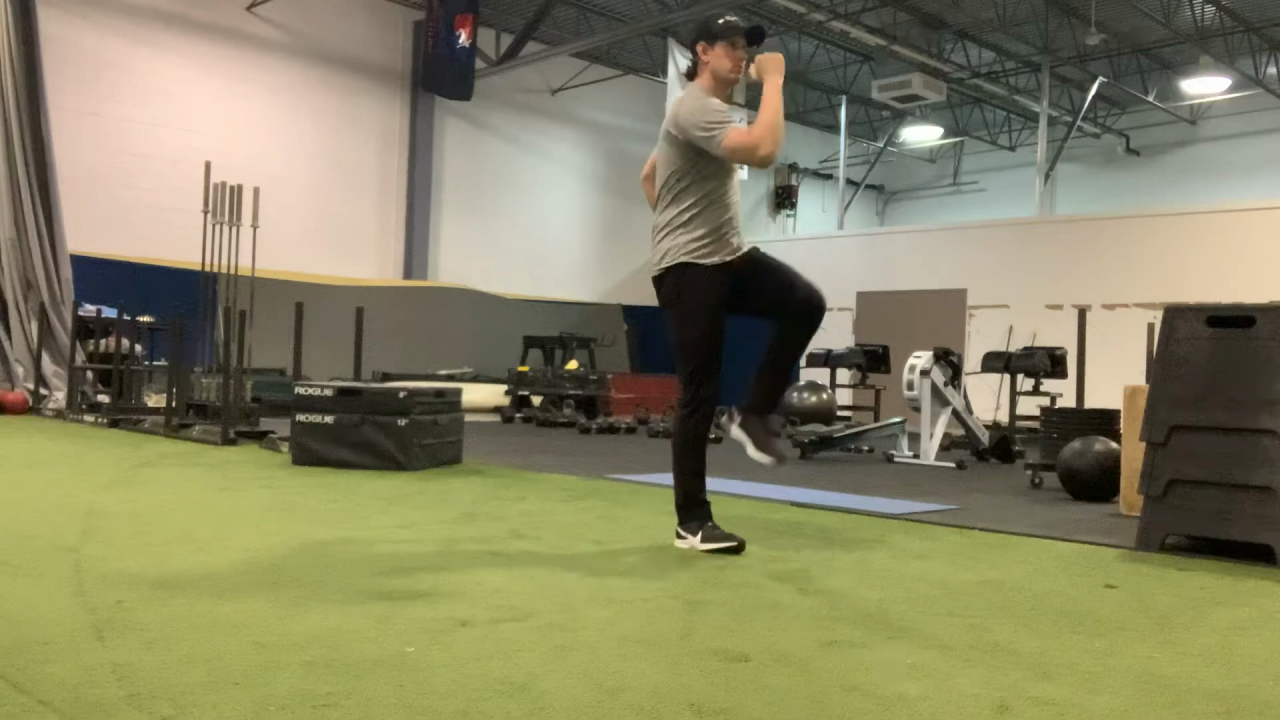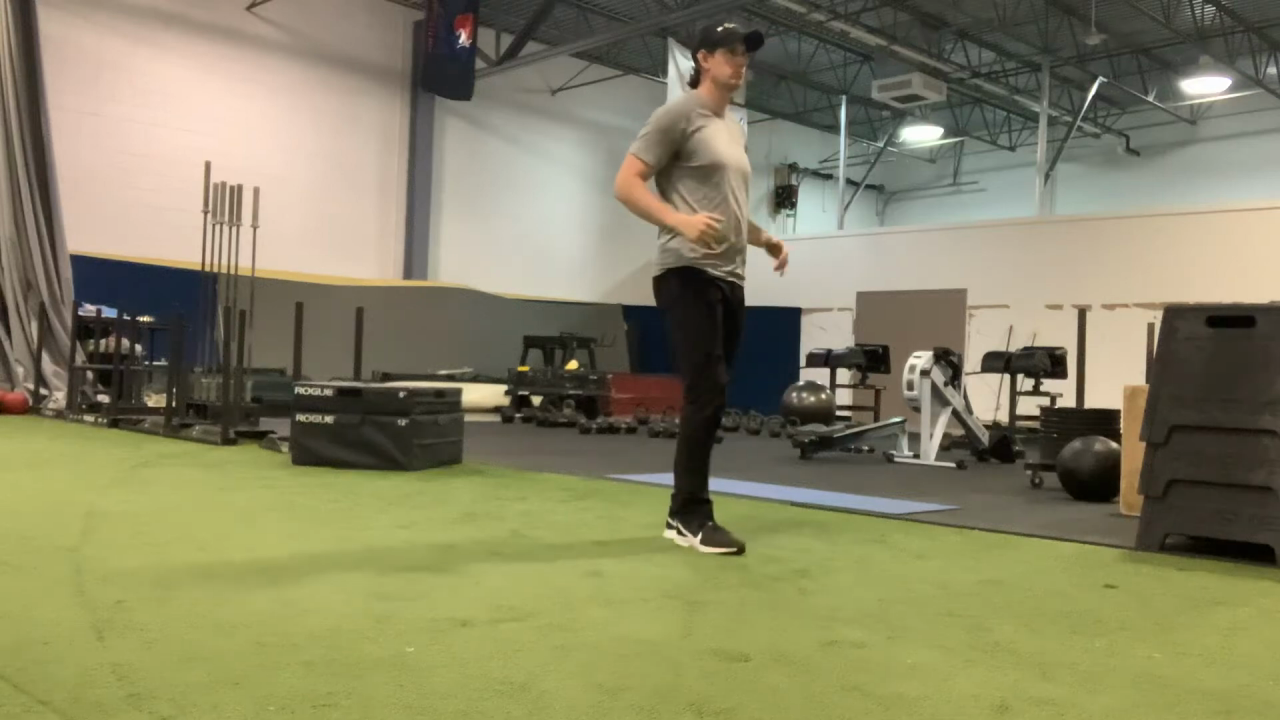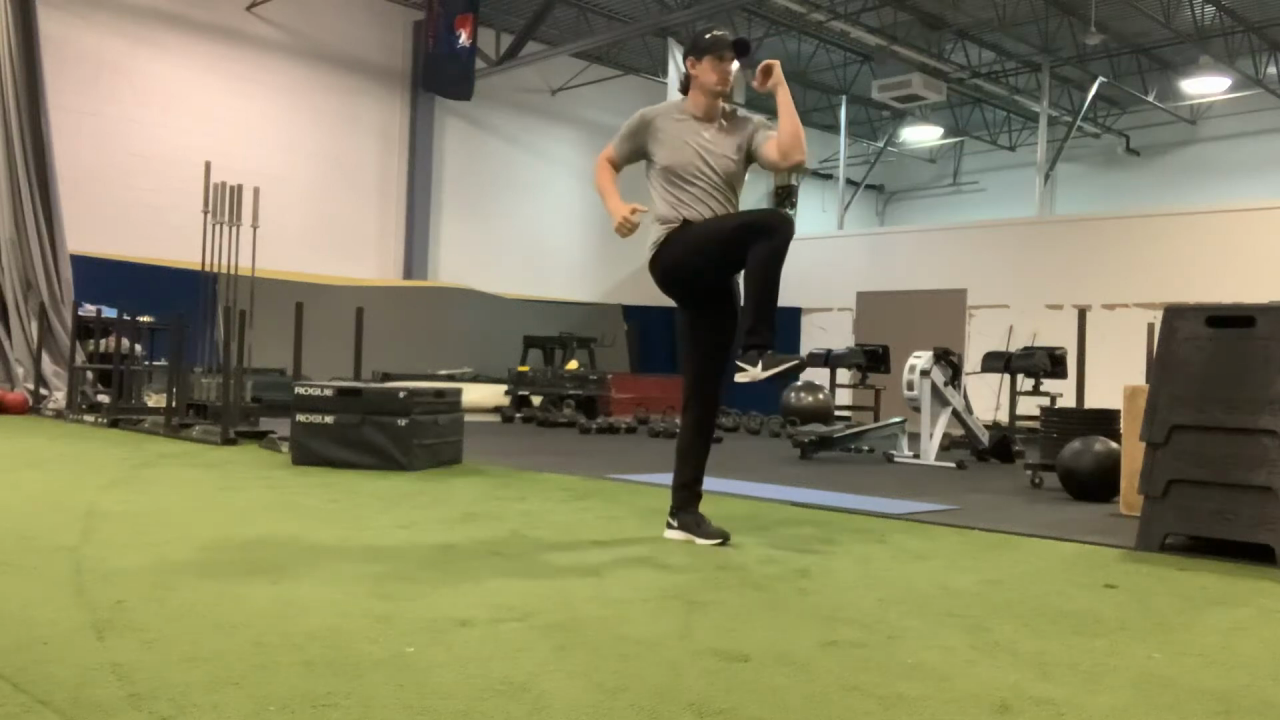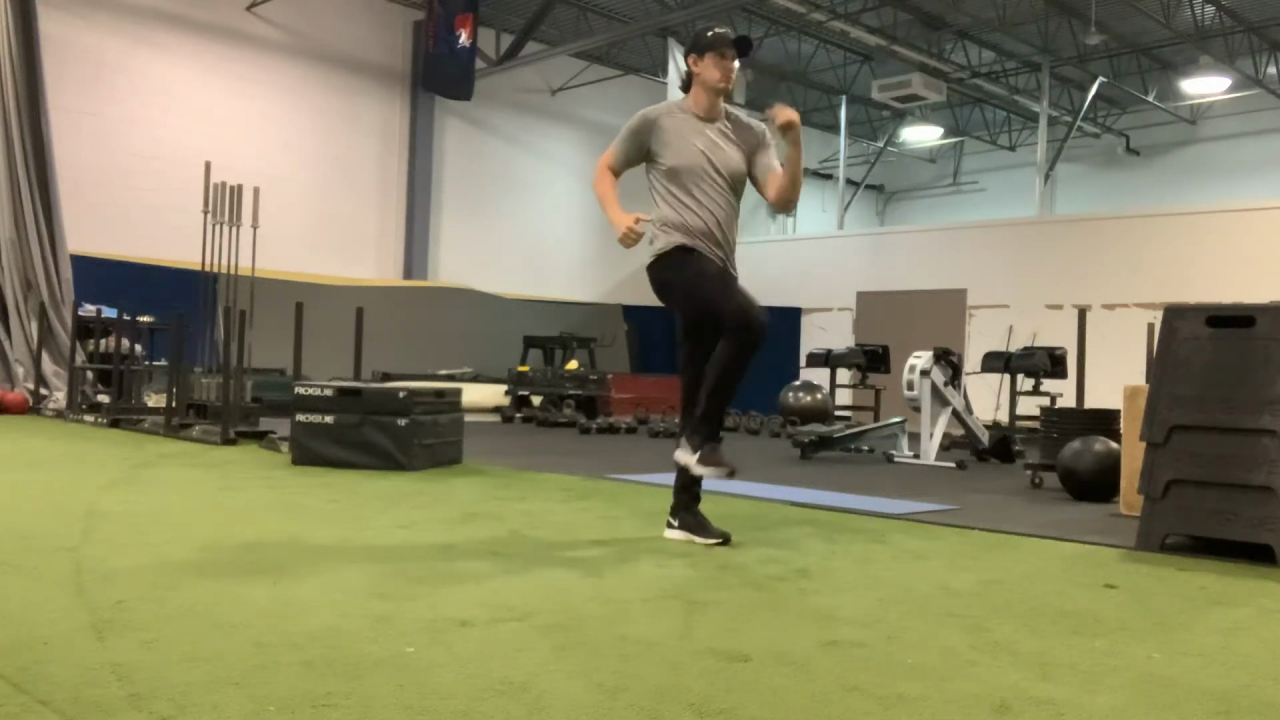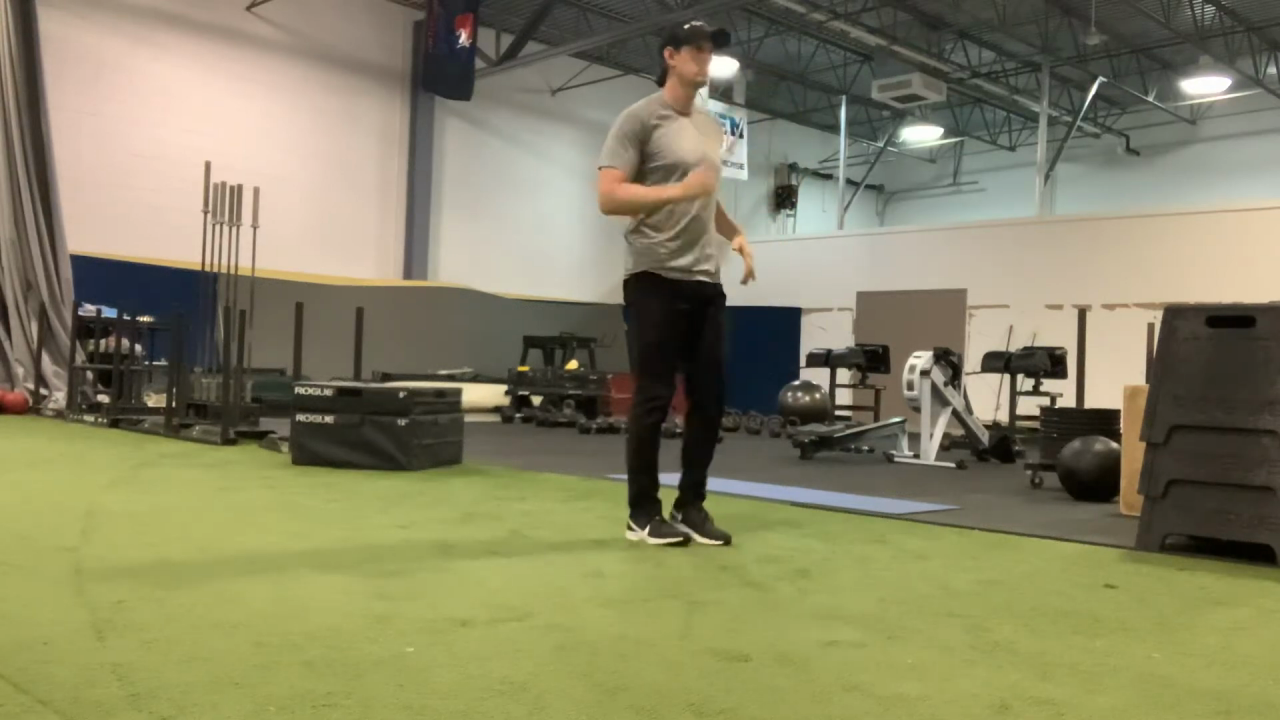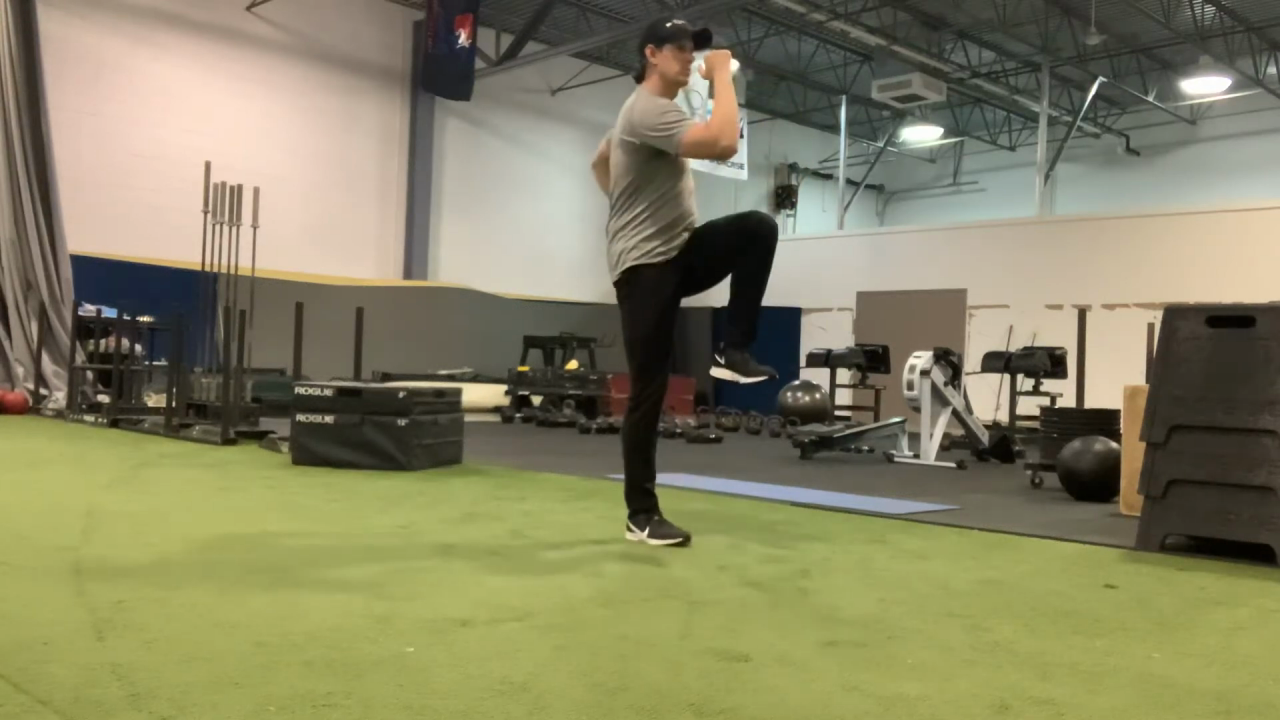
dt=0.7s
person 1, frame 1
left shoulder: (708, 112)
right shoulder: (695, 107)
left elbow: (648, 175)
right elbow: (763, 150)
right wrist: (773, 82)
left hip: (728, 258)
right hip: (687, 269)
left knee: (805, 304)
right knee: (699, 395)
left ankle: (754, 415)
right ankle: (692, 521)
person 1, frame 2
left shoulder: (735, 131)
right shoulder: (677, 116)
right elbow: (626, 184)
left wrist: (765, 239)
right wrist: (680, 222)
left hip: (728, 279)
right hip: (688, 274)
left knee: (712, 396)
right knee: (706, 391)
left ankle: (682, 511)
right ankle: (694, 515)
person 1, frame 3
left shoulder: (745, 127)
right shoulder: (653, 121)
left elbow: (792, 157)
right elbow: (605, 162)
left wrist: (780, 89)
right wrist: (615, 206)
left hip: (717, 274)
right hip: (676, 255)
left knee: (704, 395)
right knee: (774, 224)
left ankle: (683, 511)
right ankle: (757, 352)
person 1, frame 4
left shoulder: (749, 133)
right shoulder: (656, 121)
left elbow: (784, 200)
right elbow: (604, 169)
left wrist: (794, 140)
right wrist: (618, 215)
left hip: (717, 273)
right hip: (676, 260)
left knee: (701, 395)
right knee: (750, 322)
left ankle: (685, 510)
right ankle: (698, 437)
person 1, frame 5
left shoulder: (711, 126)
right shoulder: (639, 120)
right elbow: (608, 196)
left wrist: (735, 233)
right wrist: (678, 191)
left hip: (707, 278)
right hip: (656, 278)
left knee: (709, 395)
right knee: (654, 396)
left ankle: (691, 508)
right ankle: (643, 513)
person 1, frame 6
left shoulder: (653, 109)
right shoulder: (648, 110)
left elbow: (599, 161)
right elbow: (724, 144)
right wrist: (722, 76)
left hip: (681, 250)
right hip: (644, 263)
left knee: (759, 228)
right knee: (648, 391)
left ankle: (734, 351)
right ankle: (641, 514)
